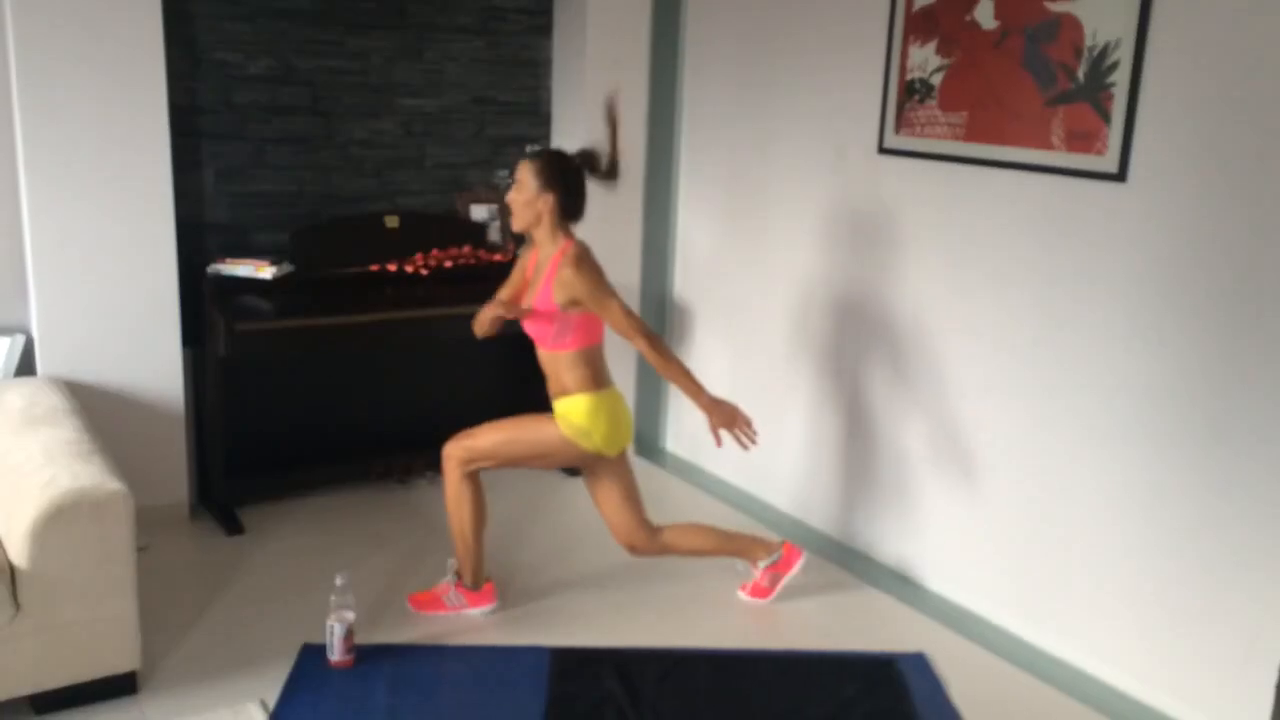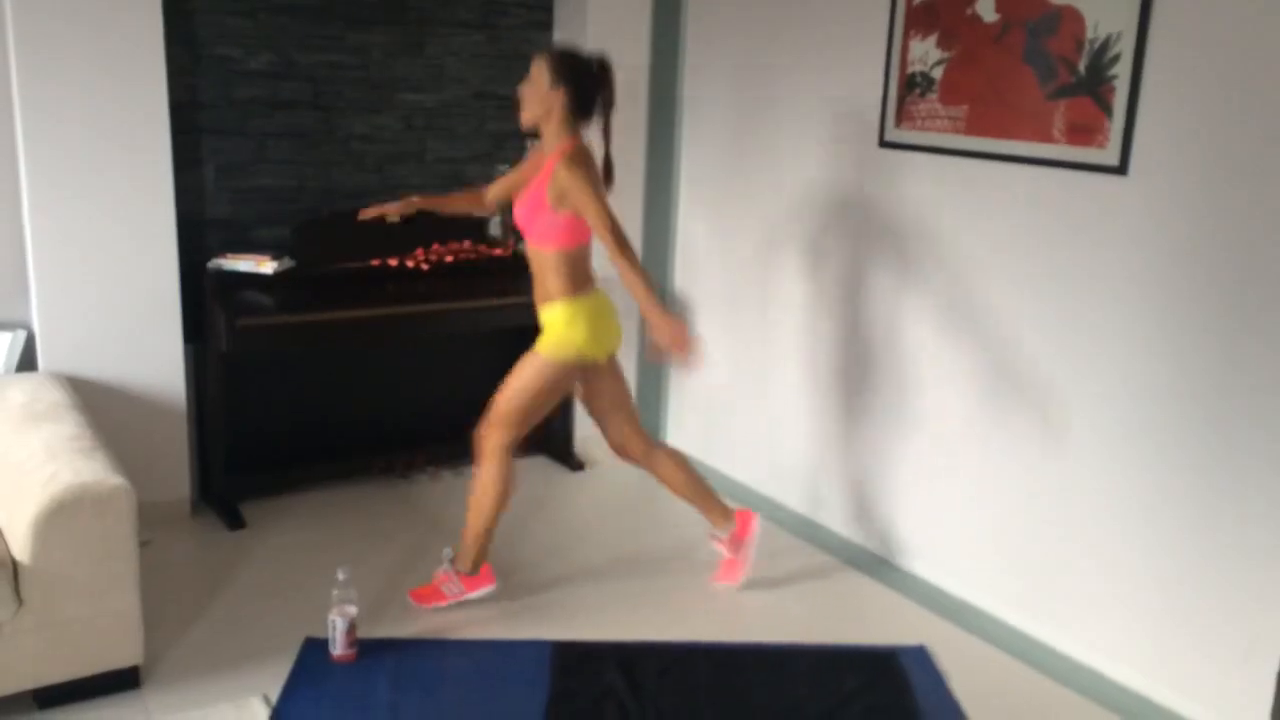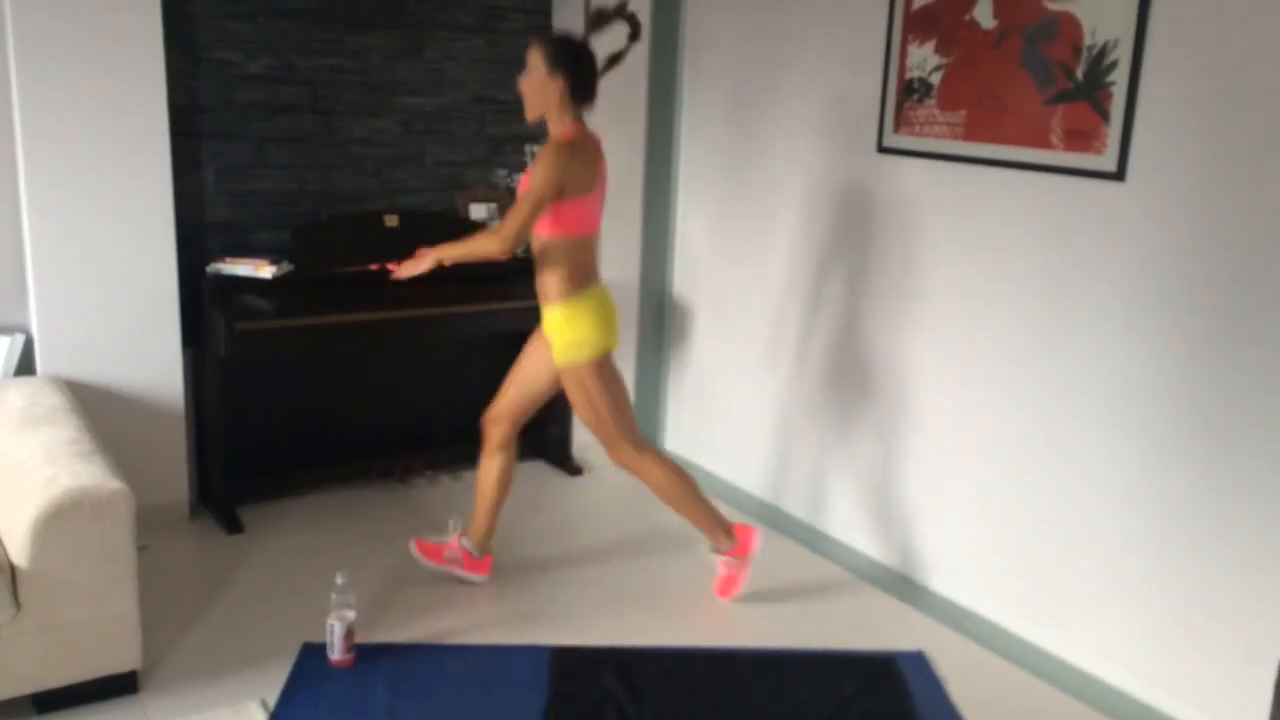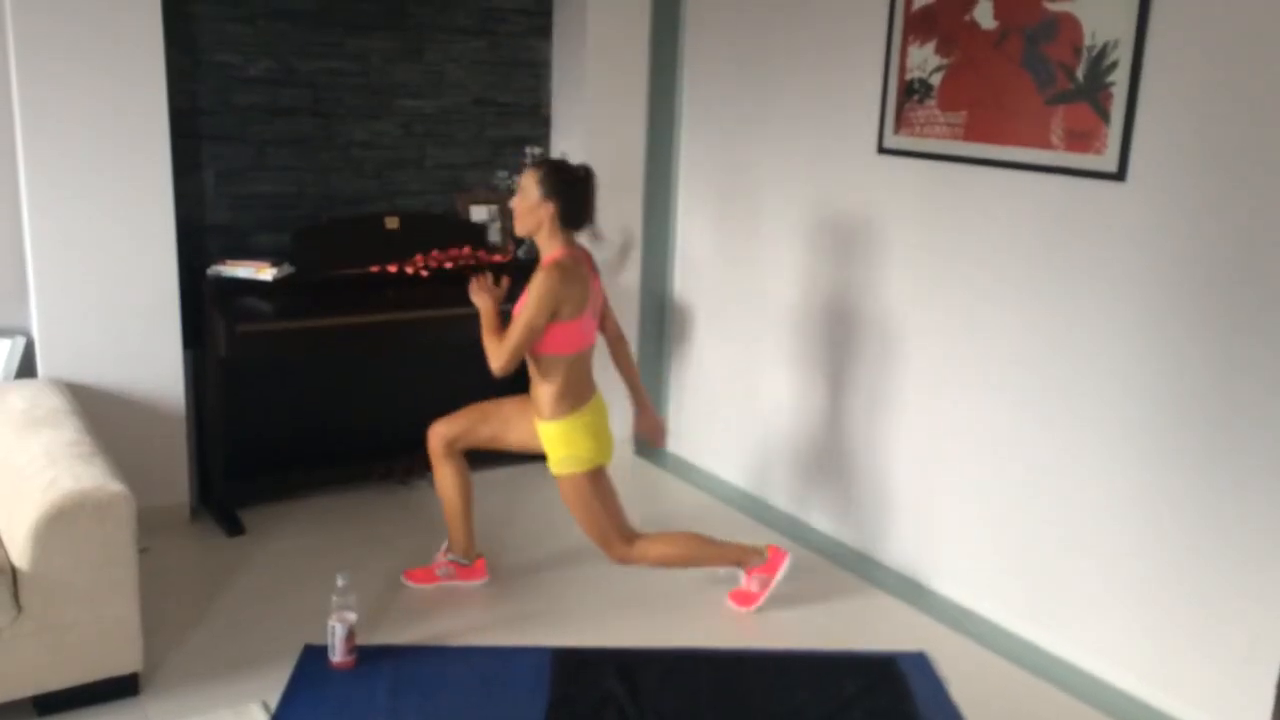
dt=0.3s
person 1, frame 1
left shoulder: (572, 267)
right shoulder: (533, 254)
left elbow: (642, 338)
right elbow: (486, 322)
left wrist: (706, 402)
right wrist: (494, 310)
left hip: (587, 419)
right hip: (588, 413)
left knee: (457, 457)
right knee: (640, 539)
left ankle: (471, 587)
right ankle: (772, 555)
person 1, frame 2
left shoulder: (569, 163)
right shoulder: (545, 158)
left elbow: (613, 238)
right elbow: (486, 199)
left wrist: (656, 313)
right wrist: (415, 203)
left hip: (576, 324)
right hip: (573, 323)
left knee: (494, 438)
right knee: (633, 443)
left ankle: (467, 571)
right ankle: (728, 523)
person 1, frame 3
left shoulder: (563, 153)
right shoulder: (582, 146)
left elbow: (504, 241)
left wrist: (433, 256)
left hip: (576, 323)
right hip: (563, 319)
left knee: (625, 449)
right knee: (499, 424)
left ankle: (730, 541)
right ankle: (473, 550)
person 1, frame 4
left shoulder: (554, 278)
right shoulder: (577, 263)
left elbow: (502, 363)
right elbow: (615, 337)
left wrist: (487, 306)
right wrist: (642, 405)
left hip: (570, 430)
right hip: (554, 414)
left knee: (623, 547)
right knee: (441, 438)
left ankle: (759, 560)
right ankle: (463, 559)
